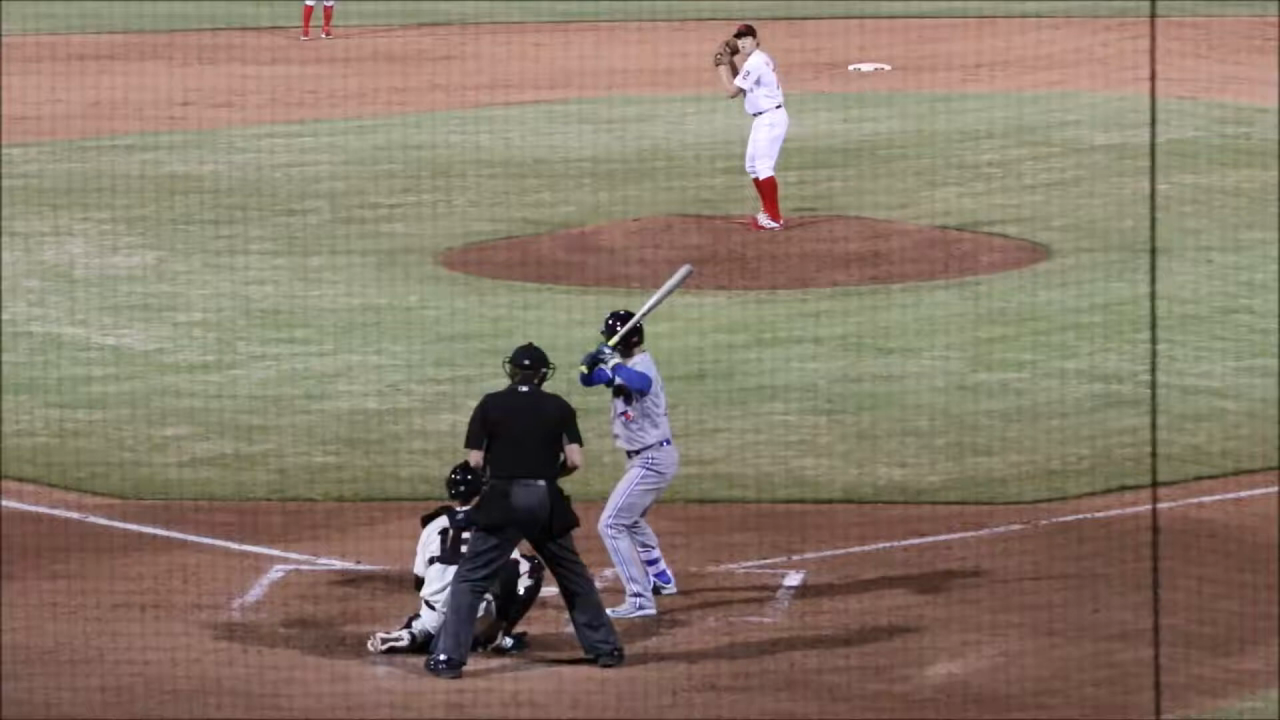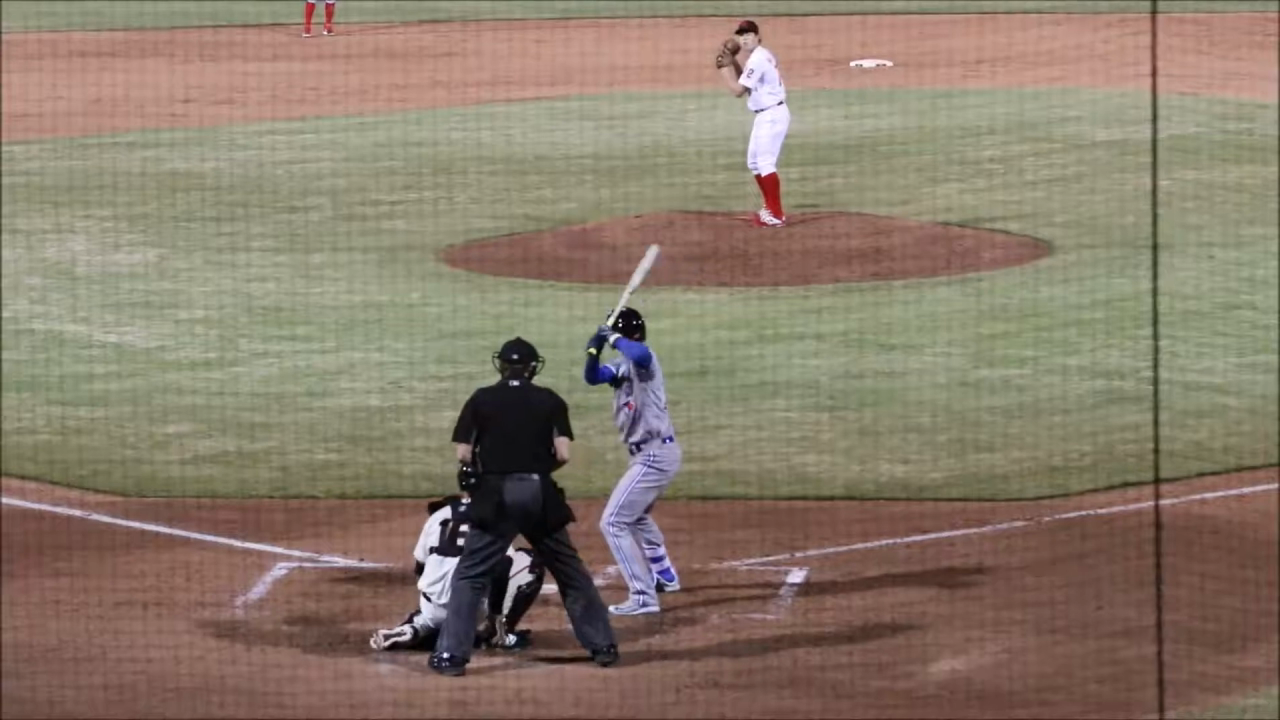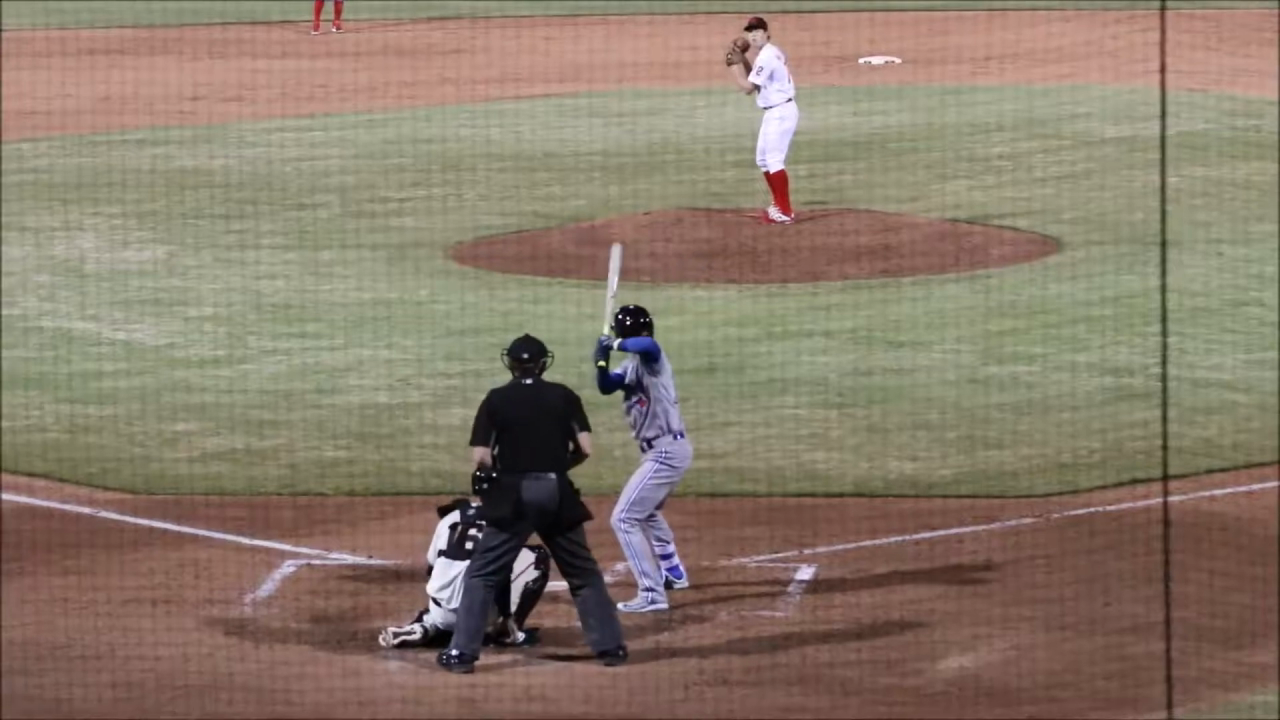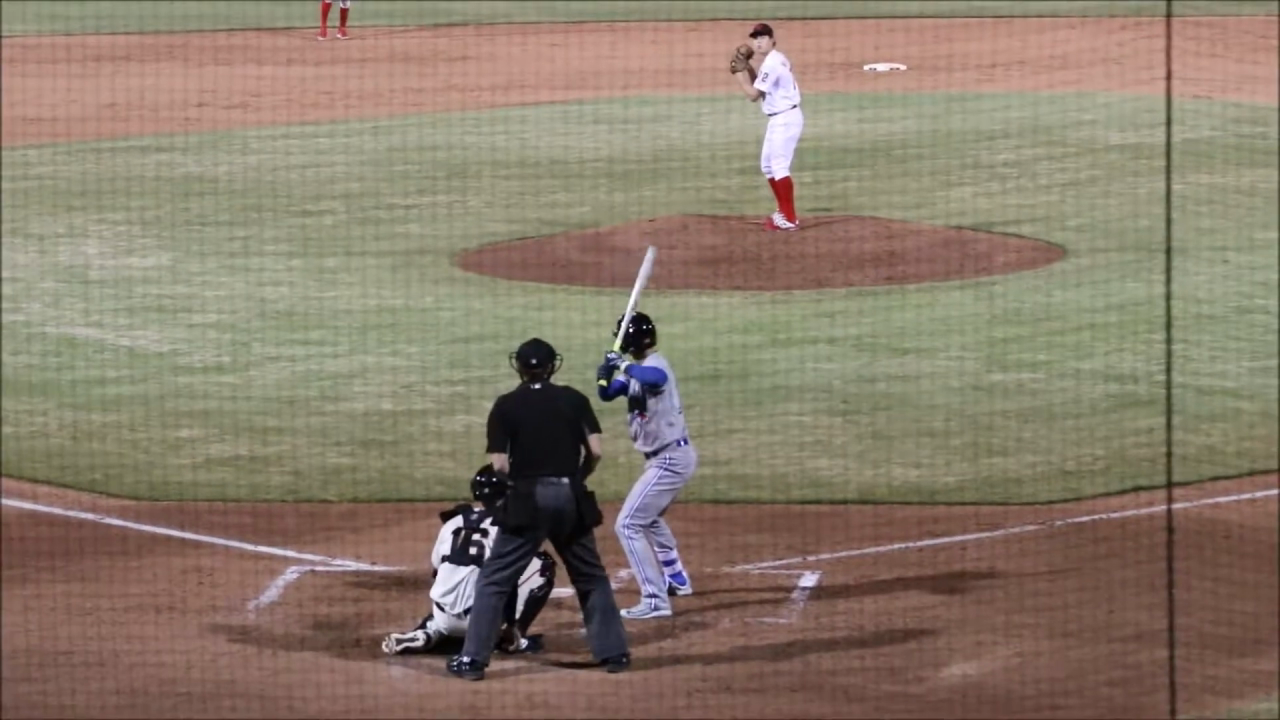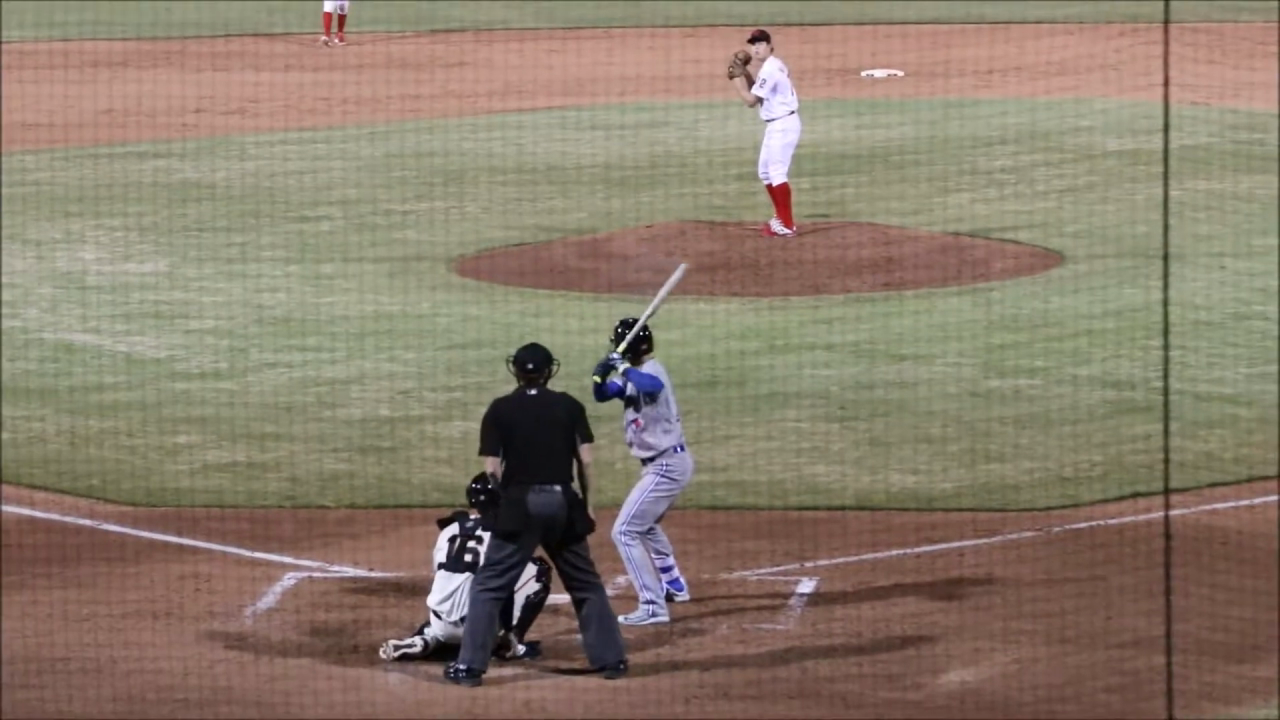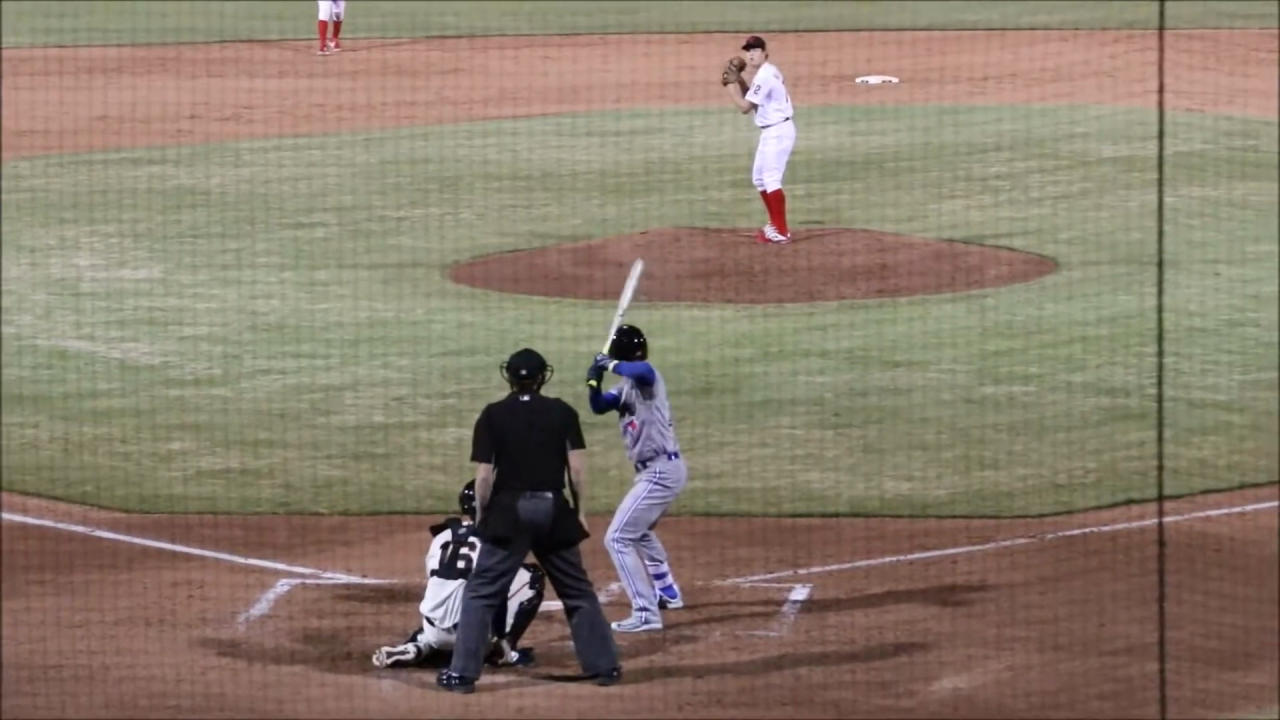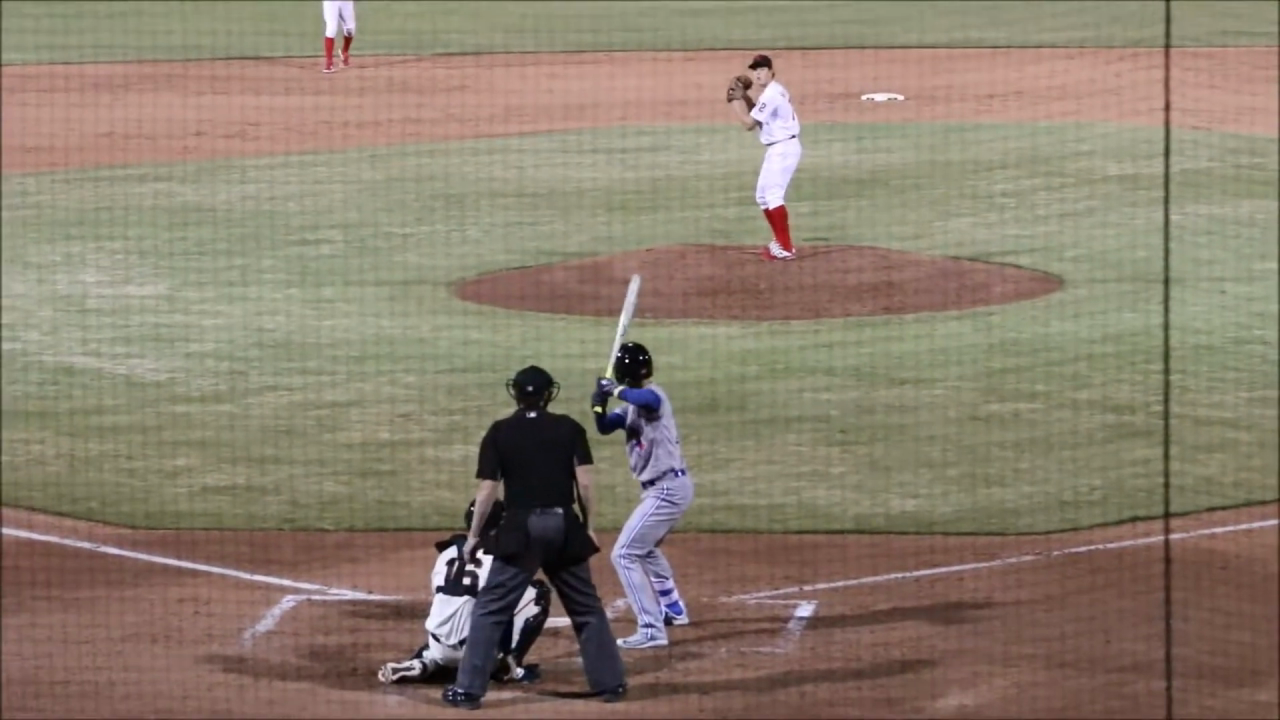
dt=0.2s
person 1, frame 1
left shoulder: (490, 404)
right shoulder: (559, 407)
left elbow: (475, 461)
right elbow: (574, 461)
left hip: (502, 500)
right hip: (546, 500)
left knee: (470, 579)
right knee: (575, 577)
left ankle: (448, 657)
right ankle: (606, 648)
person 1, frame 2
left shoulder: (481, 399)
right shoulder: (550, 400)
left elbow: (462, 455)
right elbow: (563, 454)
left hip: (496, 496)
right hip: (540, 494)
left knee: (469, 576)
right knee: (572, 573)
left ankle: (451, 655)
right ankle: (603, 646)
person 1, frame 3
left shoulder: (496, 399)
right shoulder: (564, 396)
left elbow: (480, 458)
right elbow: (585, 448)
left hip: (514, 494)
right hip: (557, 492)
left knee: (482, 574)
right knee: (584, 572)
left ankle: (462, 652)
right ankle: (610, 646)
person 1, frame 4
left shoulder: (505, 405)
right shoulder: (574, 399)
left elbow: (499, 465)
right elbow: (595, 451)
left hip: (527, 499)
right hip: (569, 496)
left knee: (495, 580)
right knee: (591, 578)
left ankle: (472, 659)
right ankle: (614, 653)
person 1, frame 5
left shoulder: (500, 409)
right shoulder: (569, 405)
left elbow: (492, 468)
right elbow: (586, 461)
right wrist: (586, 502)
left hip: (519, 504)
right hip: (562, 503)
left knee: (489, 586)
right knee: (586, 584)
left ankle: (469, 665)
right ankle: (611, 659)
person 1, frame 6
left shoulder: (493, 414)
right shoulder: (562, 411)
left elbow: (484, 474)
right elbow: (576, 467)
left wrist: (481, 516)
right wrist: (578, 511)
left hip: (510, 510)
right hip: (553, 509)
left knee: (481, 593)
right knee: (578, 591)
left ankle: (462, 672)
right ankle: (604, 666)
person 1, frame 7
left shoulder: (499, 431)
right shoulder: (569, 428)
left elbow: (487, 490)
right elbow: (584, 482)
left wrist: (474, 535)
right wrist: (588, 525)
left hip: (520, 528)
right hip: (563, 525)
left knee: (490, 610)
right knee: (587, 608)
left ankle: (468, 689)
right ankle: (610, 683)
person 2, frame 1
left shoulder: (642, 365)
right shoulder: (623, 366)
left elbow: (641, 385)
right elbow: (588, 380)
left wrist: (613, 361)
right wrist: (591, 361)
left hip: (652, 458)
right hip: (651, 457)
left knee: (611, 524)
right knee: (630, 519)
left ankle: (640, 599)
right ankle: (661, 578)
person 2, frame 2
left shoulder: (642, 359)
right shoulder: (624, 363)
left elbow: (639, 349)
right elbow: (593, 378)
left wrist: (610, 338)
right wrist: (594, 351)
left hip: (654, 455)
right hip: (655, 453)
left knee: (613, 522)
right knee: (636, 515)
left ankle: (643, 597)
right ankle: (664, 576)
person 2, frame 3
left shoulder: (649, 353)
right shoulder: (632, 362)
left elbow: (647, 344)
right elbow: (606, 387)
left wrist: (615, 344)
right wrist: (602, 361)
left hip: (666, 451)
right hip: (664, 449)
left knee: (624, 518)
right knee: (646, 512)
left ankle: (652, 593)
right ankle: (672, 573)
person 2, frame 4
left shoulder: (655, 364)
right shoulder: (638, 367)
left elbow: (656, 379)
right elbow: (606, 395)
left wrist: (623, 364)
right wrist: (605, 373)
left hip: (670, 458)
right hip: (671, 456)
left knee: (628, 525)
right knee: (648, 518)
left ankle: (655, 600)
right ankle: (676, 579)
person 2, frame 5
left shoulder: (651, 372)
right shoulder: (633, 377)
left elbow: (652, 385)
right elbow: (602, 395)
left wrist: (621, 365)
right wrist: (601, 373)
left hip: (666, 465)
right hip: (669, 463)
left knee: (625, 531)
right knee: (645, 525)
left ankle: (653, 606)
right ankle: (674, 585)
person 2, frame 6
left shoulder: (645, 376)
right shoulder: (628, 383)
left elbow: (643, 369)
right elbow: (599, 407)
left wrist: (610, 366)
right wrist: (594, 380)
left hip: (660, 471)
right hip: (660, 469)
left knee: (617, 538)
right knee: (639, 531)
left ankle: (646, 613)
right ankle: (667, 592)
person 2, frame 7
left shoulder: (650, 393)
right shoulder: (633, 401)
left elbow: (649, 399)
right elbow: (605, 427)
left wrist: (615, 390)
right wrist: (600, 403)
left hip: (667, 488)
right hip: (667, 487)
left knee: (624, 554)
right knee: (645, 548)
left ankle: (652, 629)
right ankle: (673, 609)
person 3, frame 1
left shoulder: (754, 62)
right shoulder: (758, 59)
left elbow: (732, 91)
right elbow: (741, 83)
left wrist: (721, 66)
right wrist: (729, 62)
left hip: (771, 119)
right hip: (763, 119)
left knee: (764, 166)
right knee: (752, 165)
left ankle: (775, 218)
right ankle: (768, 212)
person 3, frame 2
left shoulder: (757, 59)
right shoulder: (761, 56)
left elbow: (737, 90)
right elbow: (745, 81)
left wrist: (724, 68)
right wrist: (732, 62)
left hip: (772, 115)
right hip: (766, 115)
left knee: (766, 163)
right knee: (754, 162)
left ankle: (777, 215)
right ankle: (770, 208)
person 3, frame 3
left shoulder: (766, 56)
right shoulder: (769, 53)
left elbow: (747, 88)
right elbow: (755, 79)
left wrist: (733, 65)
right wrist: (741, 60)
left hip: (780, 112)
right hip: (774, 112)
left knee: (774, 160)
right knee: (763, 159)
left ankle: (785, 212)
right ankle: (779, 205)
person 3, frame 4
left shoulder: (771, 63)
right shoulder: (774, 60)
left elbow: (753, 94)
right elbow: (760, 86)
left wrist: (739, 72)
right wrist: (746, 67)
left hip: (785, 119)
right hip: (779, 119)
left knee: (779, 167)
right knee: (768, 165)
left ankle: (790, 218)
right ankle: (783, 212)
person 3, frame 5
left shoulder: (769, 69)
right shoulder: (772, 66)
left elbow: (751, 100)
right elbow: (758, 92)
left wrist: (736, 78)
right wrist: (743, 73)
left hip: (783, 125)
right hip: (776, 125)
left knee: (777, 173)
right knee: (765, 171)
left ankle: (787, 225)
right ankle: (781, 218)
person 3, frame 6
left shoulder: (764, 75)
right shoulder: (766, 73)
left elbow: (745, 107)
right elbow: (752, 98)
left wrist: (729, 85)
right wrist: (737, 79)
left hip: (778, 131)
right hip: (771, 132)
left knee: (771, 180)
right knee: (760, 178)
left ankle: (781, 232)
right ankle: (775, 225)
person 3, frame 7
left shoulder: (771, 94)
right shoulder: (773, 91)
left elbow: (749, 124)
right elbow: (757, 115)
left wrist: (734, 102)
right wrist: (743, 97)
left hip: (784, 148)
right hip: (780, 148)
left knee: (774, 197)
right knee: (766, 195)
left ankle: (786, 248)
right ankle: (780, 241)
person 4, frame 1
left shoulder: (433, 525)
left elbow: (419, 581)
right elbow: (509, 570)
right wrist: (503, 620)
left hip: (434, 618)
right hip: (474, 616)
right knee: (531, 567)
left ankle: (413, 633)
right ankle: (495, 636)
person 4, frame 2
left shoulder: (439, 515)
left elbow: (420, 568)
right elbow: (499, 566)
right wrist: (497, 614)
left hip: (432, 610)
right knee: (531, 562)
left ankle: (415, 628)
right ankle: (501, 635)
person 4, frame 3
left shoulder: (449, 518)
left elbow: (431, 570)
right wrist: (507, 618)
left hip: (440, 612)
right knee: (537, 557)
left ankle: (425, 626)
right ankle: (508, 630)
person 4, frame 4
left shoulder: (451, 524)
right wrist: (512, 625)
left hip: (445, 618)
right knee: (543, 564)
left ankle: (428, 632)
right ankle: (513, 636)
person 4, frame 5
left shoulder: (448, 531)
right wrist: (509, 632)
left hip: (442, 625)
right knee: (538, 570)
left ankle: (426, 639)
right ankle: (510, 644)
person 4, frame 6
left shoulder: (441, 537)
right wrist: (502, 639)
left hip: (435, 632)
right knee: (532, 577)
left ankle: (419, 646)
right ankle: (503, 650)
person 4, frame 7
left shoulder: (446, 554)
right wrist: (508, 656)
left hip: (440, 648)
right knee: (538, 594)
left ankle: (424, 662)
right ankle: (509, 665)
